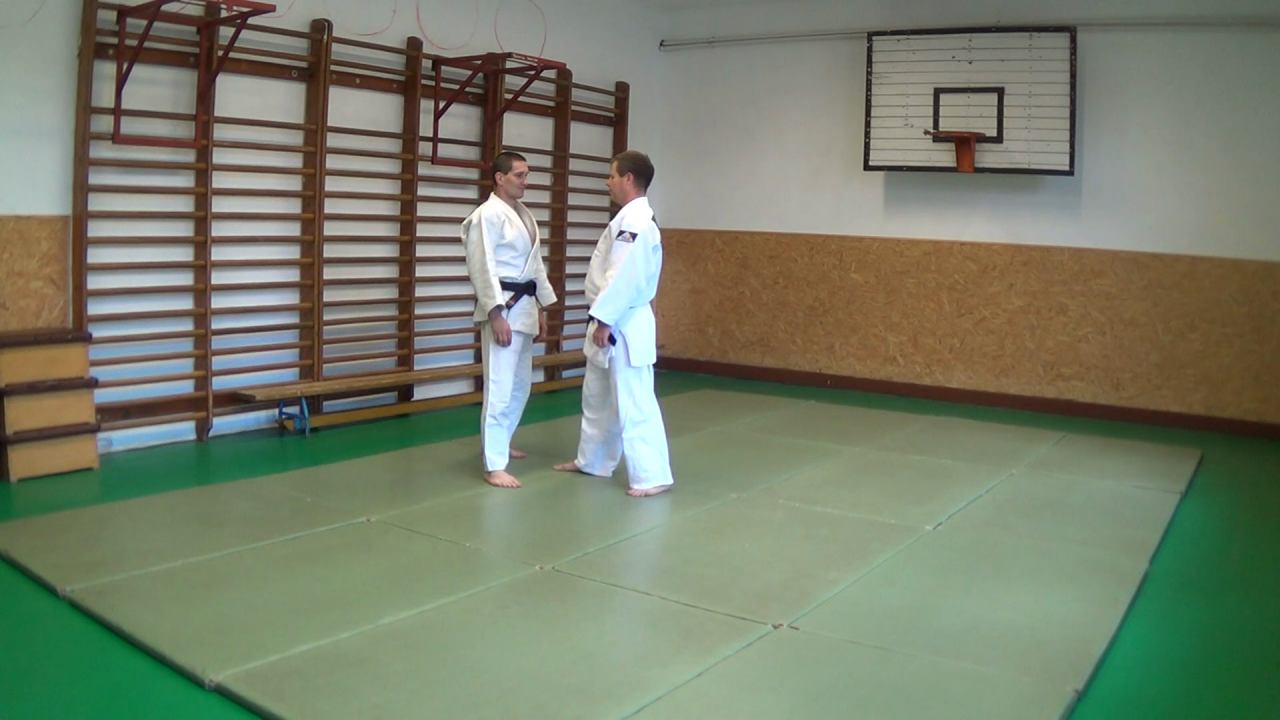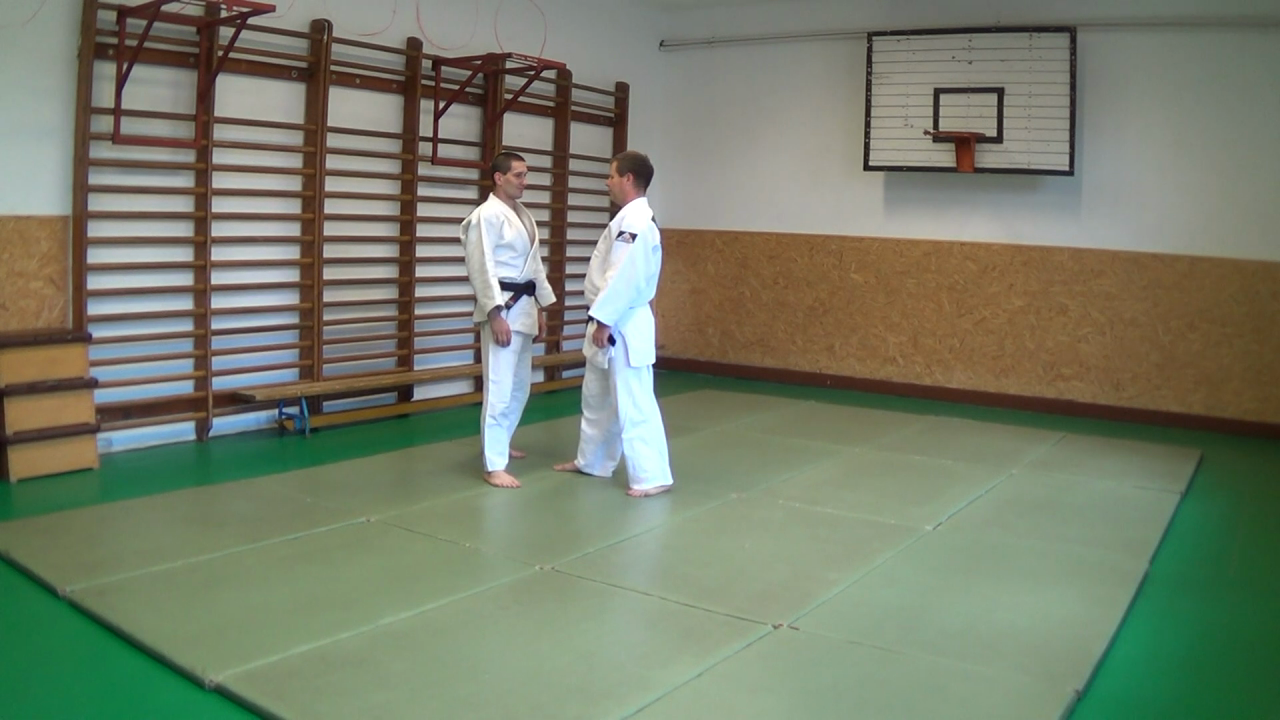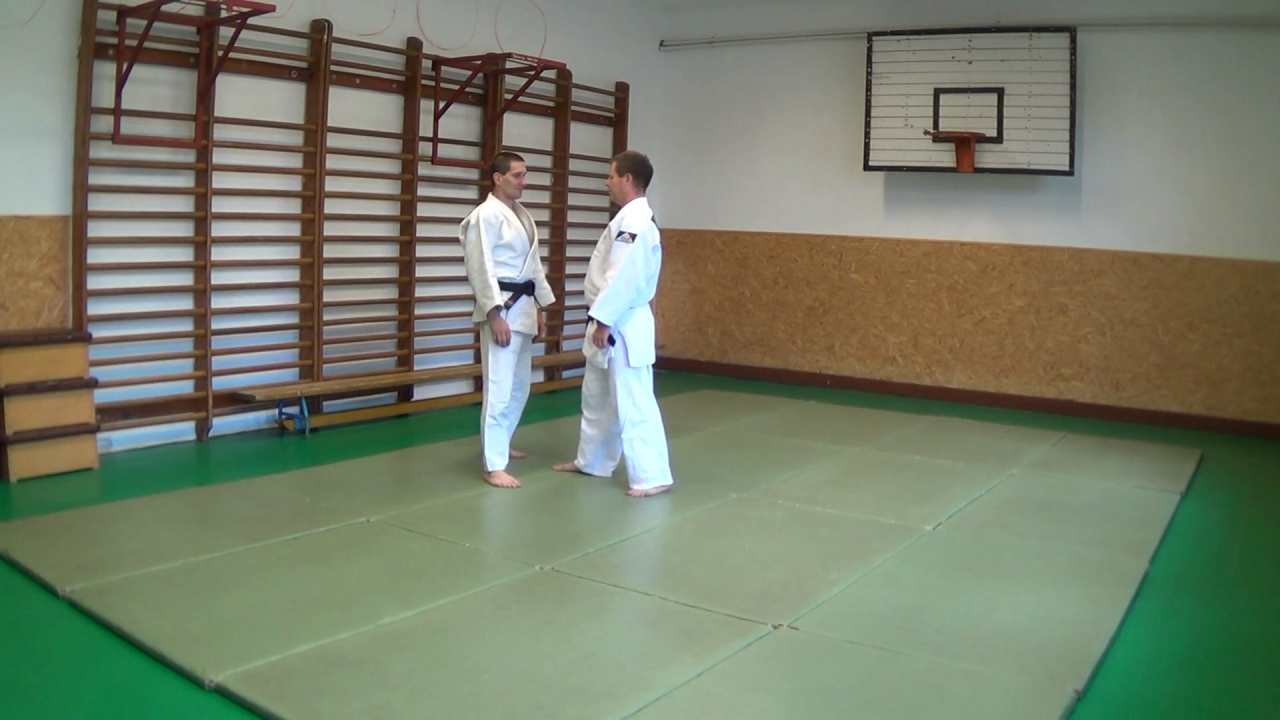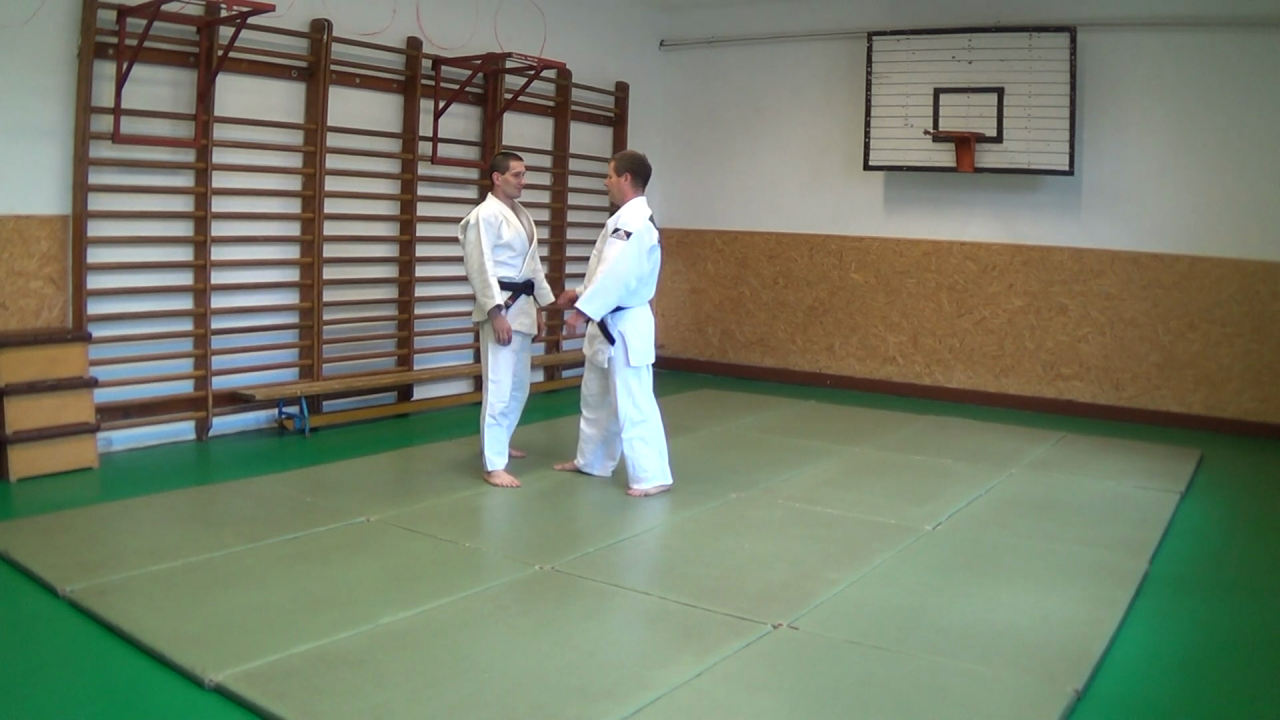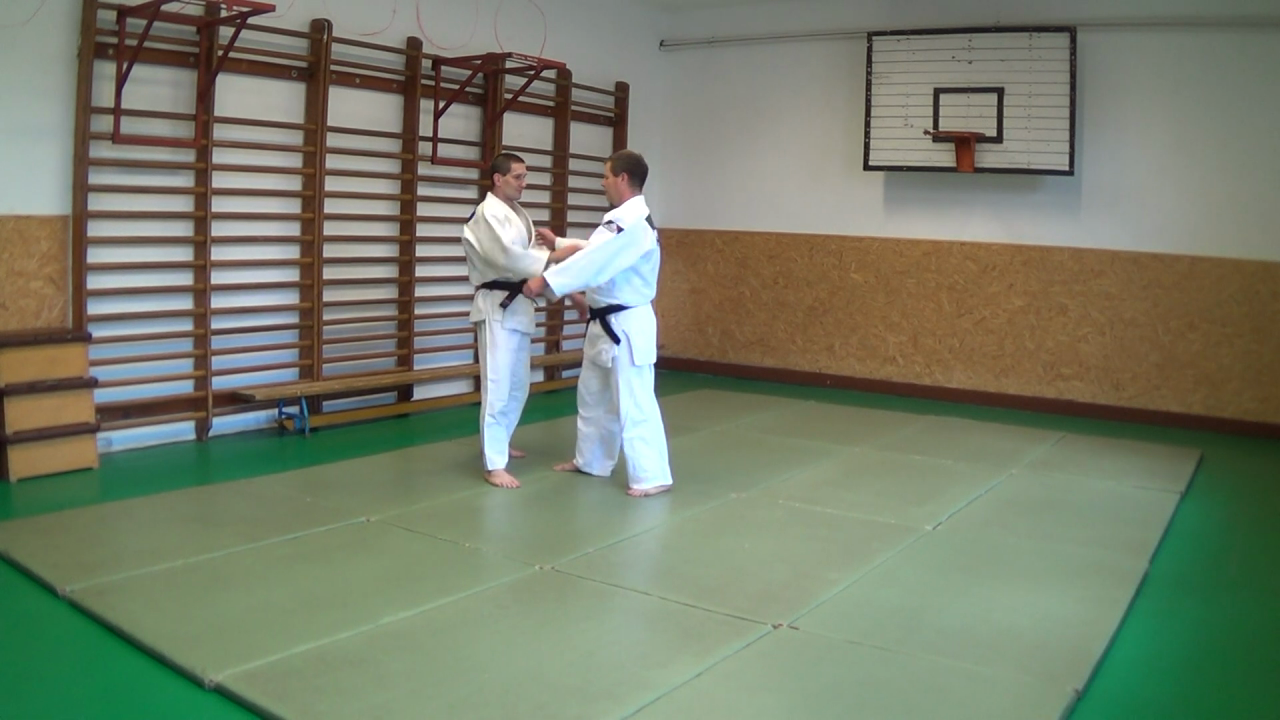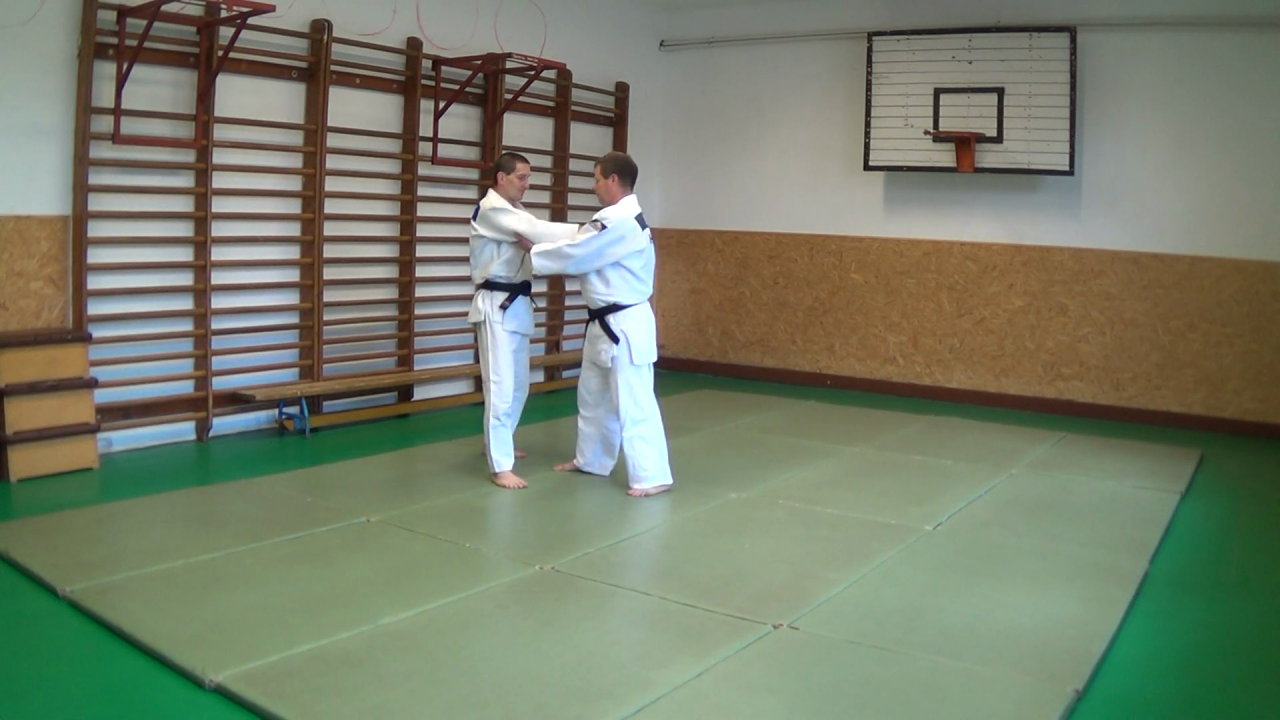
dt=0.3s
person 1, frame 1
left shoulder: (634, 221)
right shoulder: (631, 218)
left elbow: (624, 278)
left wrist: (604, 320)
left hip: (624, 326)
right hip: (614, 323)
left knee: (635, 404)
right knee: (598, 397)
left ankle: (652, 476)
right ankle: (592, 461)
person 1, frame 2
left shoulder: (634, 221)
right shoulder: (630, 218)
left elbow: (623, 278)
left wrist: (604, 321)
left hip: (624, 326)
right hip: (614, 323)
left knee: (634, 404)
right knee: (597, 397)
left ankle: (652, 477)
right ankle: (592, 461)
person 1, frame 3
left shoulder: (634, 221)
right shoulder: (630, 218)
left elbow: (624, 278)
left wrist: (603, 321)
left hip: (623, 327)
right hip: (613, 323)
left knee: (634, 404)
right knee: (597, 398)
left ankle: (652, 476)
right ankle: (592, 460)
person 1, frame 4
left shoulder: (631, 220)
right shoulder: (631, 218)
left elbow: (615, 274)
left wrist: (584, 311)
right wrist: (581, 295)
left hip: (623, 325)
right hip: (611, 323)
left knee: (633, 404)
right knee: (596, 397)
left ankle: (651, 476)
right ankle: (591, 460)
person 1, frame 5
left shoulder: (629, 221)
right shoulder: (627, 218)
left elbow: (594, 261)
right elbow: (593, 252)
left wrist: (547, 279)
right wrist: (558, 243)
left hip: (626, 326)
right hip: (607, 324)
left knee: (634, 403)
right knee: (593, 395)
left ankle: (651, 476)
right ankle: (591, 460)
person 1, frame 6
left shoulder: (619, 222)
right shoulder: (622, 218)
left elbow: (575, 254)
right elbow: (585, 252)
left wrist: (533, 252)
right wrist: (543, 247)
left hip: (625, 325)
right hip: (607, 323)
left knee: (633, 402)
right knee: (593, 395)
left ankle: (651, 476)
right ankle: (591, 459)
person 2, frame 1
left shoulder: (523, 214)
right shoulder: (487, 215)
right elbow: (482, 268)
left wrist: (540, 308)
right wrist: (496, 314)
left hip: (524, 306)
right hip: (501, 307)
left knee: (520, 384)
right knee: (500, 387)
left ankle: (500, 443)
right ankle: (494, 465)
person 2, frame 2
left shoulder: (522, 215)
right shoulder: (486, 216)
right elbow: (481, 269)
left wrist: (539, 308)
right wrist: (495, 314)
left hip: (524, 306)
right hip: (501, 307)
left knee: (519, 384)
right knee: (500, 386)
left ankle: (500, 443)
right ankle: (494, 465)
person 2, frame 3
left shoulder: (522, 215)
right shoulder: (485, 215)
right elbow: (481, 269)
left wrist: (539, 308)
right wrist: (494, 314)
left hip: (523, 306)
right hip: (500, 307)
left knee: (520, 384)
right knee: (499, 386)
left ankle: (500, 442)
right ankle: (494, 465)
person 2, frame 4
left shoulder: (521, 214)
right shoulder: (485, 216)
right elbow: (481, 269)
left wrist: (539, 307)
right wrist: (496, 313)
left hip: (523, 305)
right hip: (500, 307)
left knee: (519, 384)
right knee: (499, 386)
left ankle: (499, 443)
right ankle: (494, 465)
person 2, frame 5
left shoulder: (518, 215)
right shoulder: (489, 213)
left elbow: (535, 255)
right elbow: (509, 256)
right wrist: (557, 255)
left hip: (519, 305)
right hip: (496, 306)
left knee: (517, 384)
right knee: (497, 385)
left ankle: (497, 443)
right ankle: (495, 465)
person 2, frame 6
left shoulder: (516, 213)
right shoulder: (491, 210)
left elbow: (539, 240)
right elbow: (536, 232)
left wrist: (581, 237)
right wrist: (582, 233)
left hip: (518, 304)
right hip: (497, 307)
left knee: (517, 384)
right knee: (501, 386)
left ankle: (497, 443)
right ankle: (501, 467)
